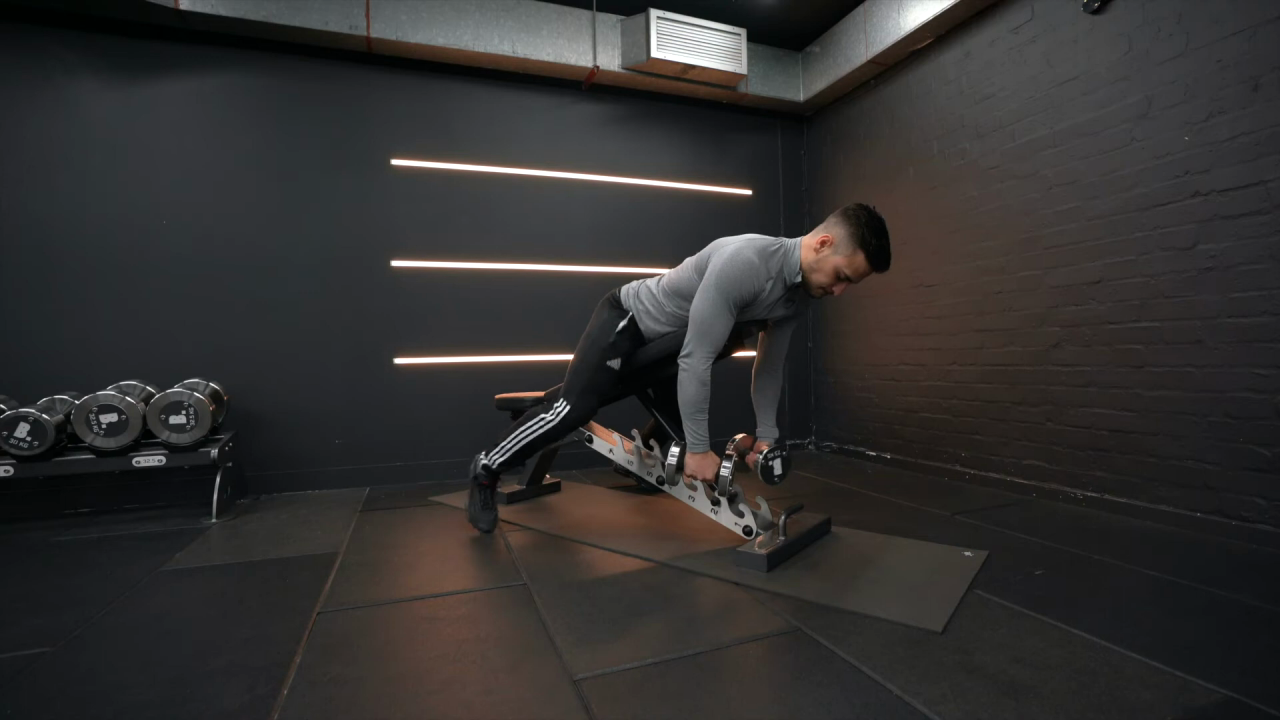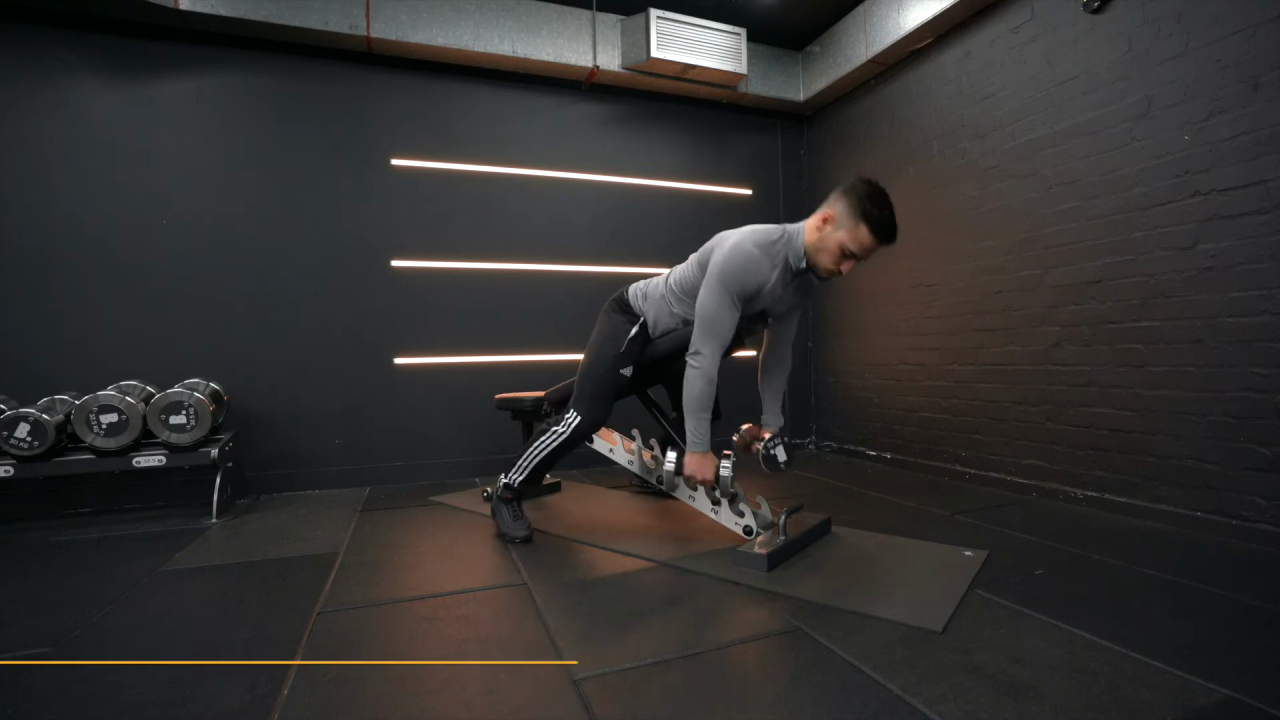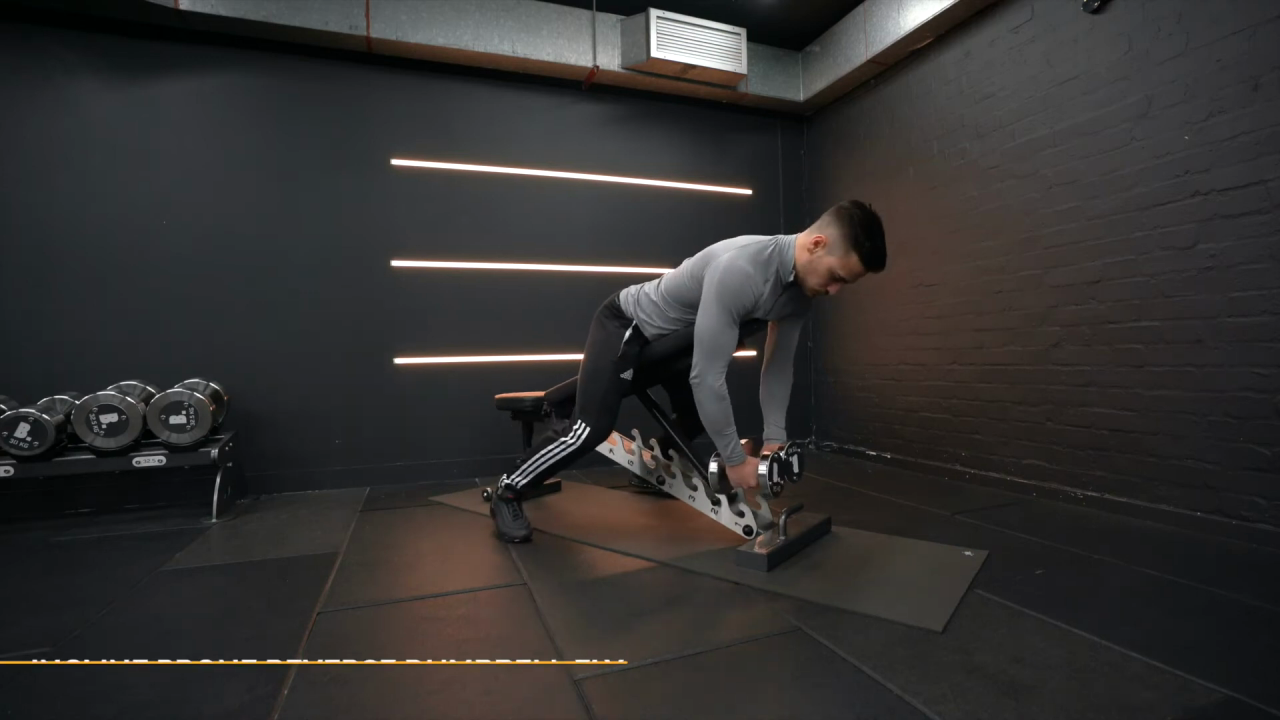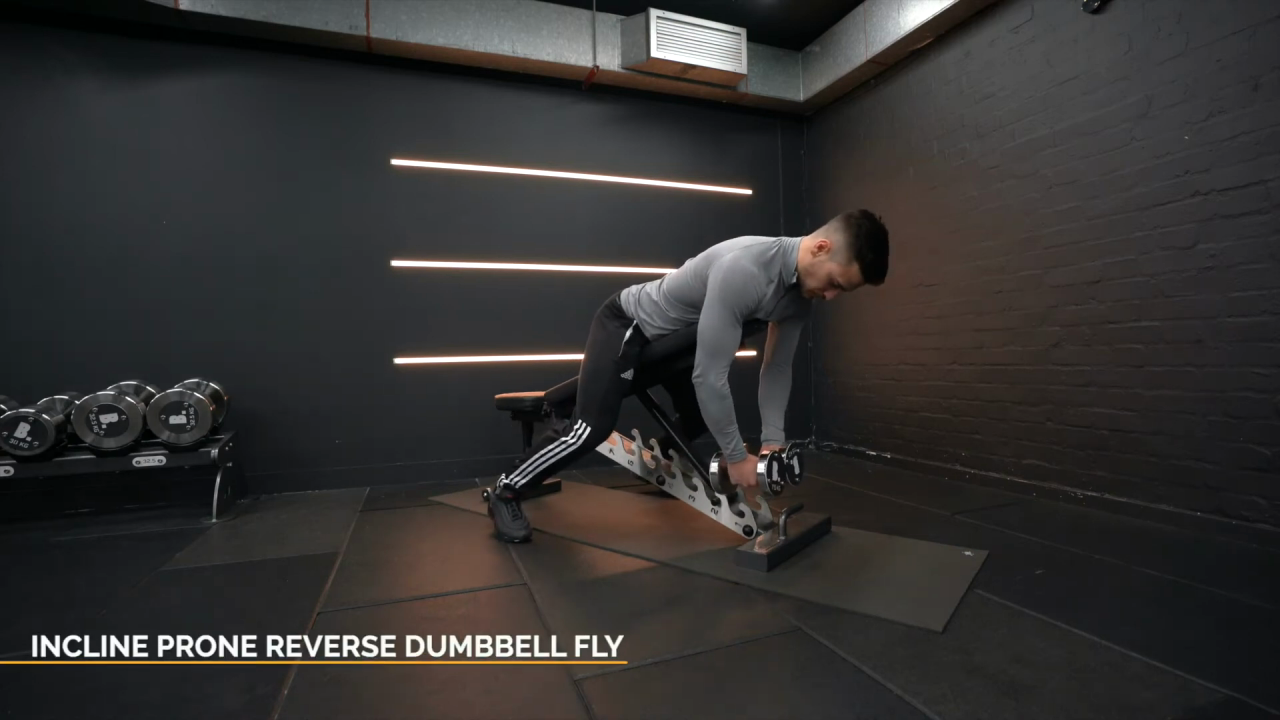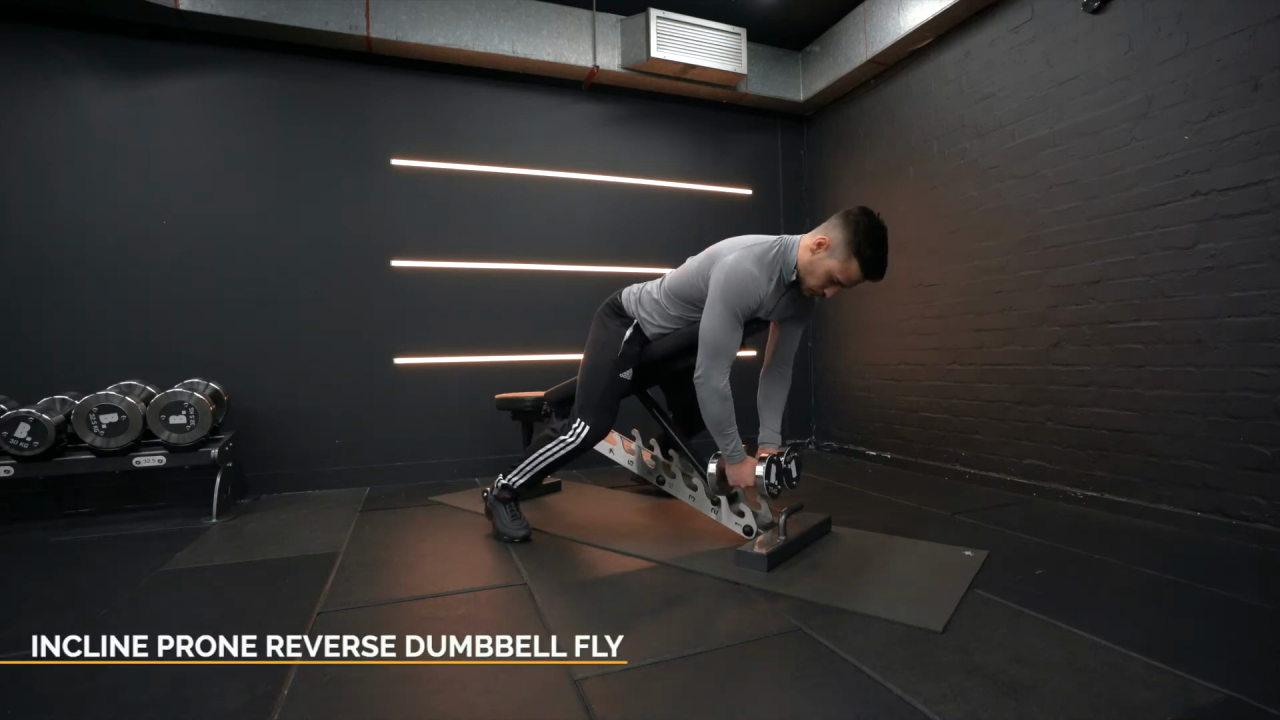
dt=1s
person 1, frame 1
left shoulder: (797, 293)
right shoulder: (743, 262)
left elbow: (769, 365)
right elbow: (697, 359)
left wrist: (766, 435)
right wrist: (698, 449)
left hip: (667, 336)
right hip: (629, 317)
left knee: (679, 416)
right knee: (574, 408)
right ankle: (487, 471)
person 1, frame 2
left shoulder: (804, 277)
right shoulder: (745, 254)
left elbow: (777, 350)
right elbow: (704, 355)
left wrist: (771, 423)
right wrist: (697, 449)
left hip: (678, 331)
right hip: (636, 320)
left knee: (700, 417)
right knee: (586, 418)
right ankle: (508, 492)
person 1, frame 3
left shoulder: (799, 288)
right shoulder: (739, 270)
left elbow: (779, 365)
right elbow: (708, 376)
left wrist: (774, 438)
right wrist: (735, 460)
left hip: (671, 334)
right hip: (627, 324)
left knee: (699, 414)
right knee: (592, 428)
right ankle: (508, 493)
person 1, frame 4
left shoulder: (799, 292)
right shoulder: (743, 269)
left elbow: (777, 367)
right elbow: (709, 374)
left wrist: (773, 440)
right wrist: (736, 458)
left hip: (672, 335)
right hip: (628, 323)
left knee: (703, 412)
right knee: (592, 427)
right ankle: (506, 492)
person 1, frame 5
left shoulder: (802, 290)
right shoulder: (744, 269)
left elbow: (778, 367)
right elbow: (711, 375)
left wrist: (769, 443)
right wrist: (735, 459)
left hip: (673, 334)
right hip: (629, 323)
left knee: (696, 417)
right knee: (591, 425)
right ankle: (503, 492)
